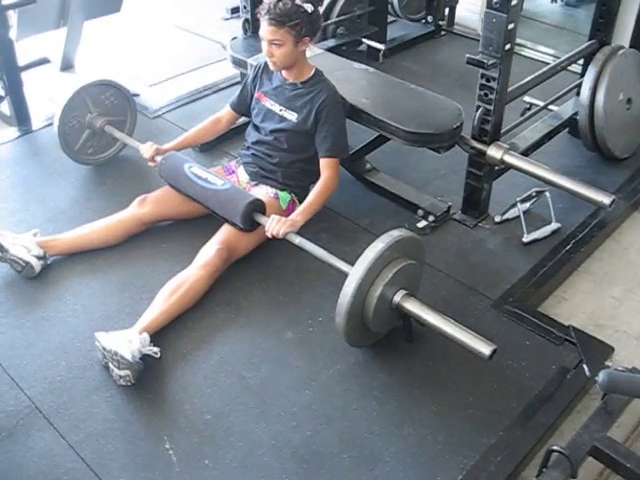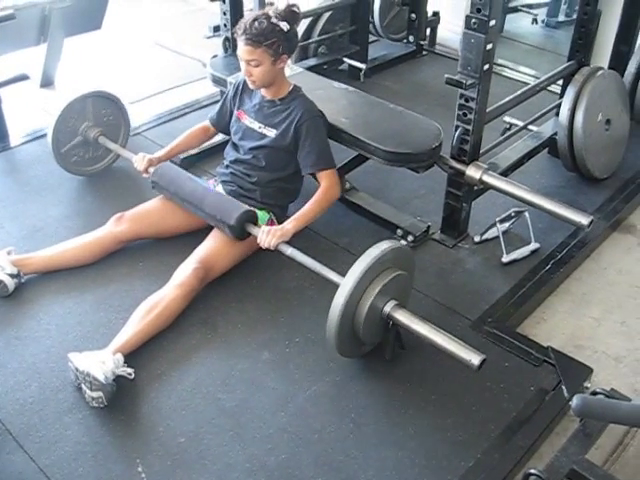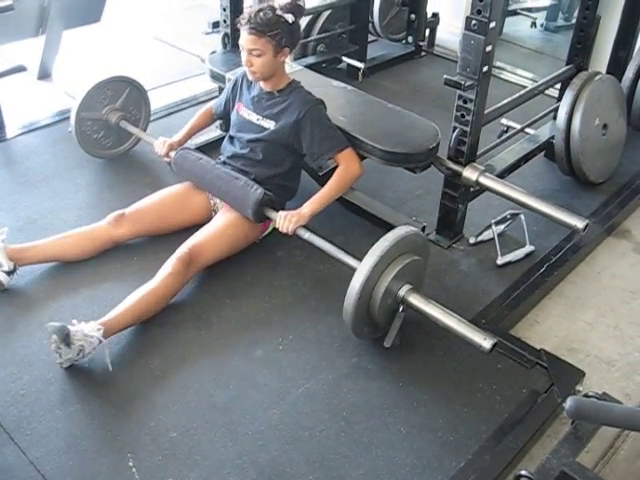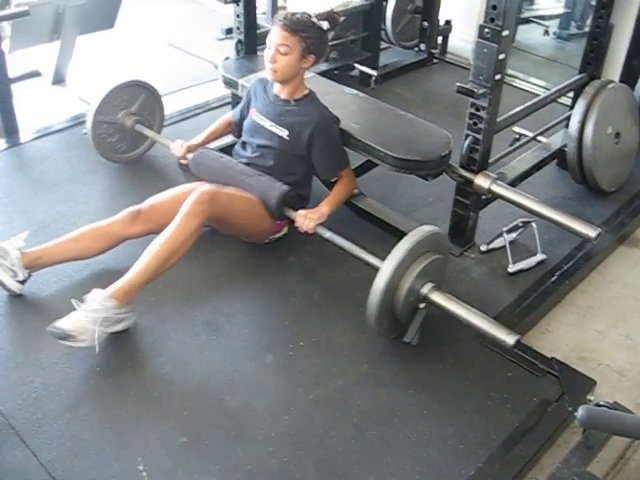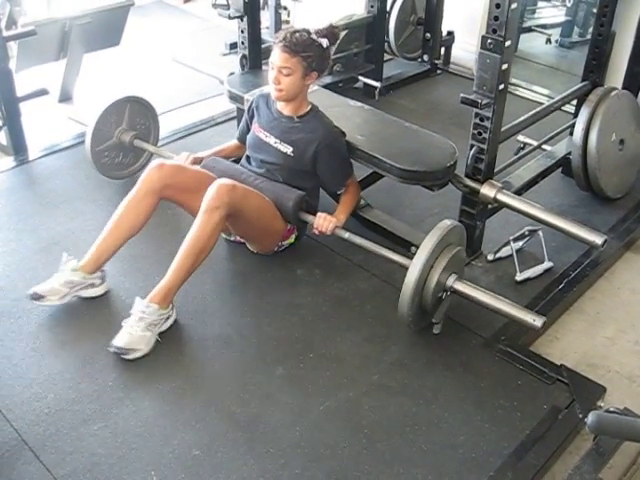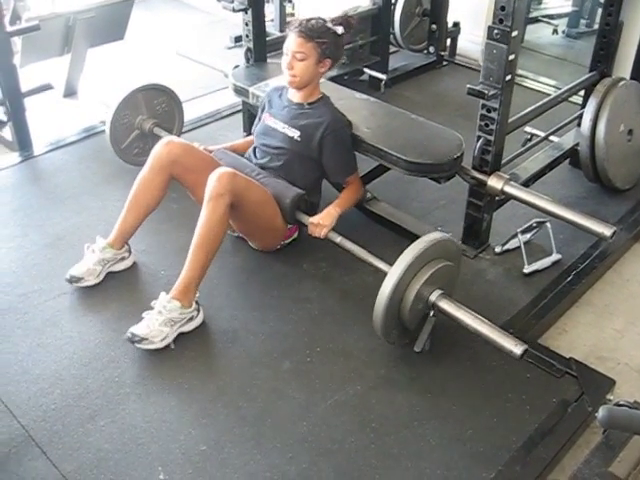
dt=0.7s
person 1, frame 1
left shoulder: (324, 99)
right shoulder: (264, 71)
left elbow: (329, 175)
right elbow: (224, 119)
left wrist: (297, 219)
right wrist: (168, 148)
left hip: (278, 191)
right hip: (240, 169)
left knee: (216, 253)
right knee: (145, 205)
left ankle: (135, 339)
right ankle: (36, 248)
person 1, frame 2
left shoulder: (304, 116)
right shoulder: (242, 89)
left elbow: (330, 186)
right elbow: (208, 128)
left wrist: (288, 228)
right wrist: (159, 157)
left hip: (257, 209)
right hip: (219, 188)
left knee: (192, 273)
right knee: (122, 224)
left ankle: (109, 360)
person 1, frame 3
left shoulder: (304, 108)
right shoulder: (243, 82)
left elbow: (351, 165)
right elbow: (212, 110)
left wrist: (304, 211)
right wrist: (177, 140)
left knee: (185, 258)
right knee: (121, 222)
left ankle: (92, 334)
person 1, frame 4
left shoulder: (316, 120)
right shoulder: (260, 88)
left elbow: (346, 179)
left wrist: (319, 212)
right wrist: (194, 144)
left hip: (268, 212)
right hip: (227, 184)
left knee: (204, 199)
right knee: (135, 217)
left ankle: (111, 304)
person 1, frame 5
left shoulder: (322, 135)
right shoulder: (260, 103)
left elbow: (351, 186)
left wrist: (338, 215)
right wrist: (202, 157)
left hip: (275, 226)
right hip: (233, 207)
left knee: (222, 190)
right knee: (160, 171)
left ankle: (156, 306)
right ankle: (86, 272)
person 1, frame 6
left shoulder: (330, 122)
right shoulder: (275, 96)
left elbow: (354, 185)
left wrist: (331, 211)
right wrist: (215, 150)
left hip: (278, 220)
right hip: (239, 197)
left knee: (223, 179)
right knee: (170, 149)
left ankle: (181, 304)
right ankle: (114, 249)
